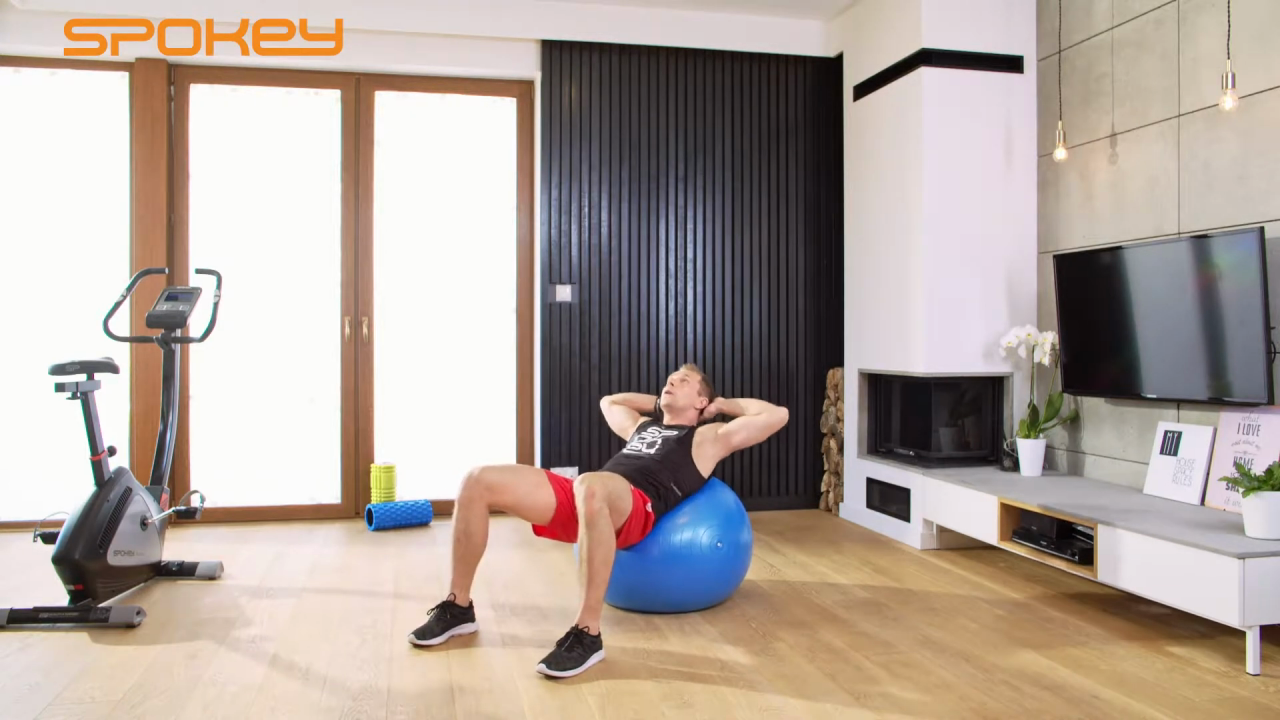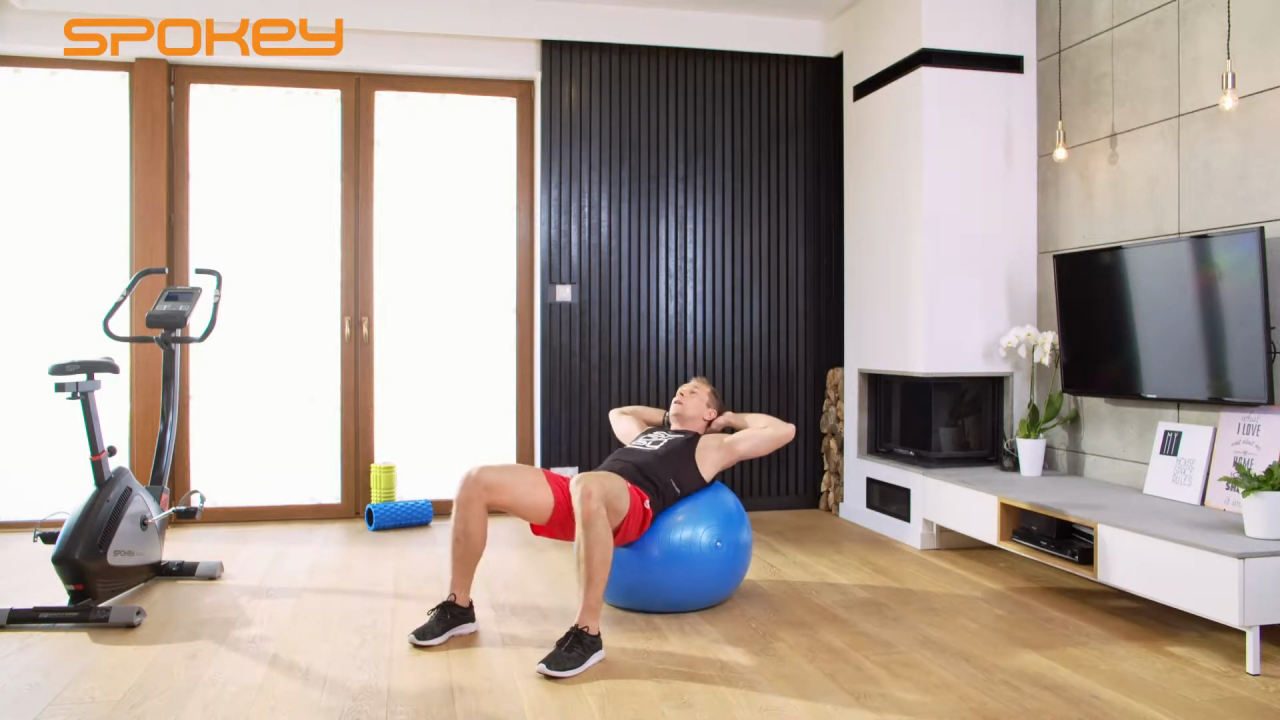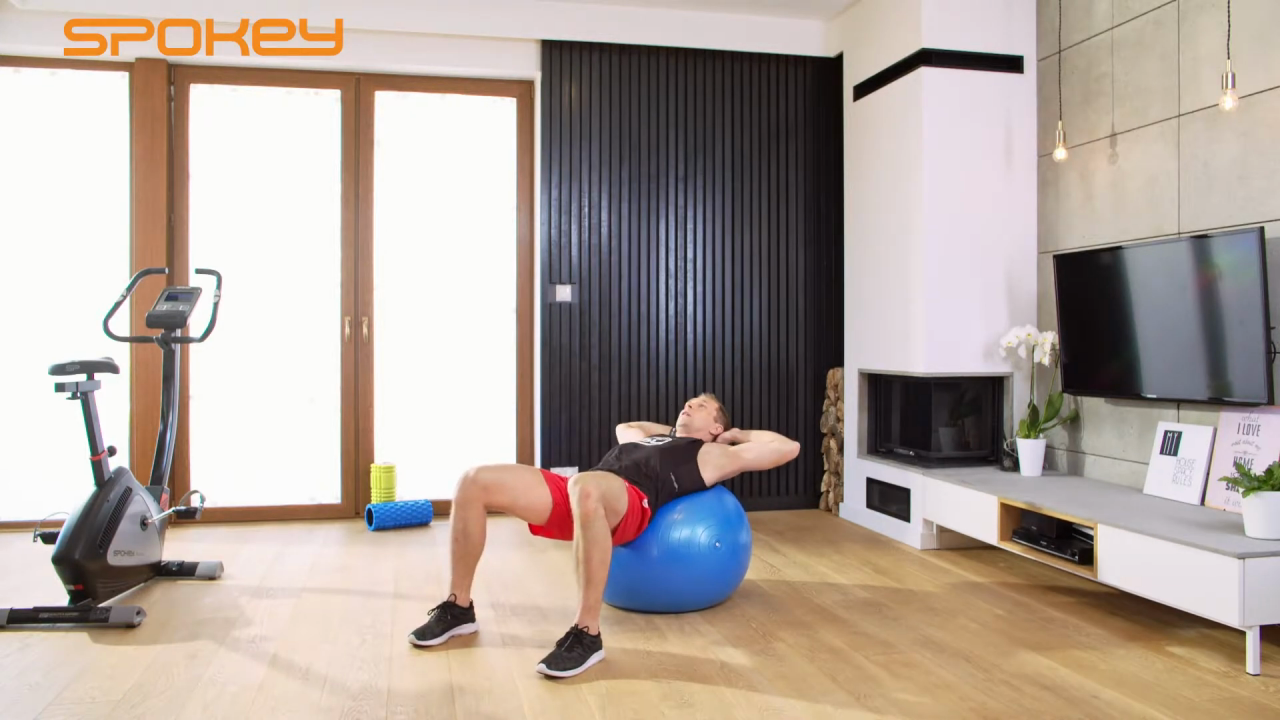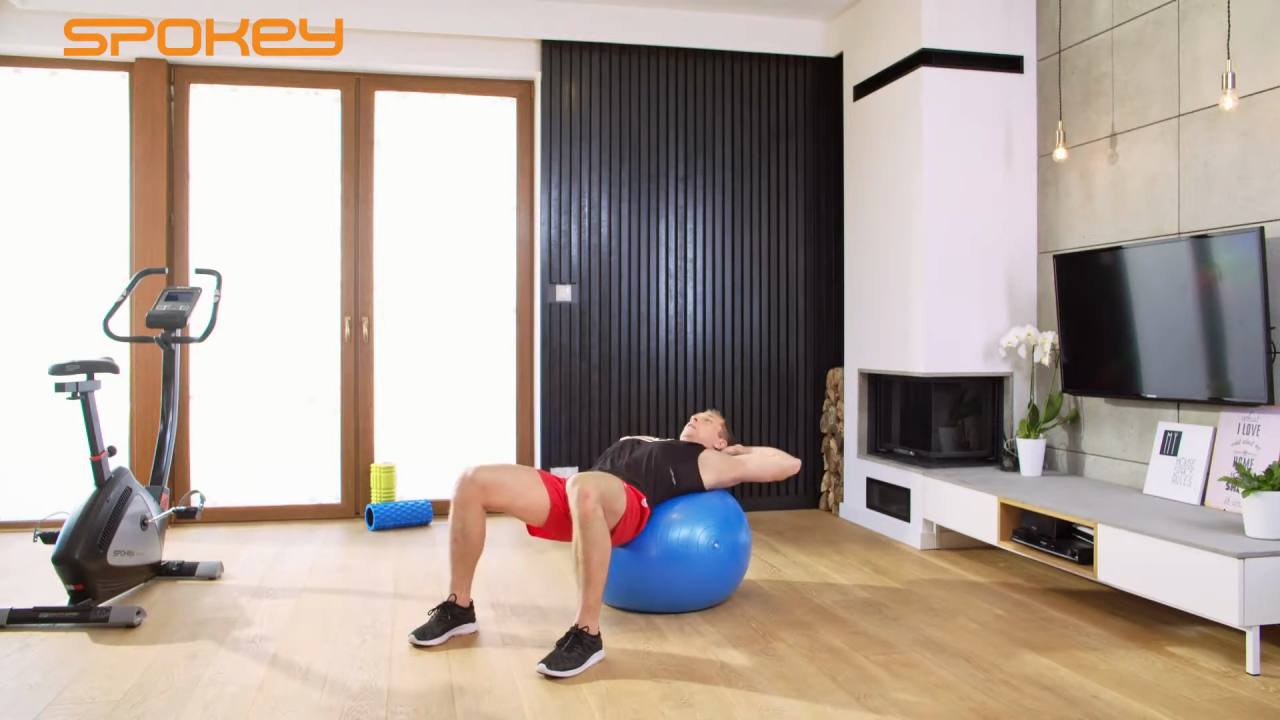
dt=0.2s
person 1, frame 1
left shoulder: (708, 437)
right shoulder: (643, 426)
left elbow: (777, 414)
right elbow: (609, 401)
left wrist: (724, 404)
right wrist: (658, 402)
left hip: (635, 507)
right hip: (584, 497)
left knee: (590, 486)
right knee: (479, 481)
left ankle: (587, 634)
right ankle: (458, 606)
person 1, frame 2
left shoulder: (712, 446)
right shoulder: (648, 432)
left elbow: (784, 430)
right elbow: (617, 412)
left wrist: (731, 419)
right wrist: (666, 415)
left hip: (633, 504)
right hip: (581, 494)
left knee: (588, 488)
right knee: (477, 481)
left ankle: (587, 633)
right ankle: (458, 606)
person 1, frame 3
left shoulder: (714, 454)
right shoulder: (651, 440)
left elbow: (788, 447)
right elbow: (624, 426)
left wrist: (737, 433)
left hip: (630, 502)
right hip: (578, 492)
left knee: (586, 488)
right knee: (475, 481)
left ankle: (587, 634)
right ankle: (459, 607)
person 1, frame 4
left shoulder: (713, 462)
right shoulder: (667, 448)
left elbow: (789, 464)
right elbow: (625, 440)
left wrist: (738, 448)
right wrist: (674, 440)
left hip: (627, 501)
right hip: (574, 494)
left knee: (585, 488)
right knee: (474, 482)
left ankle: (587, 634)
right ankle: (459, 607)
